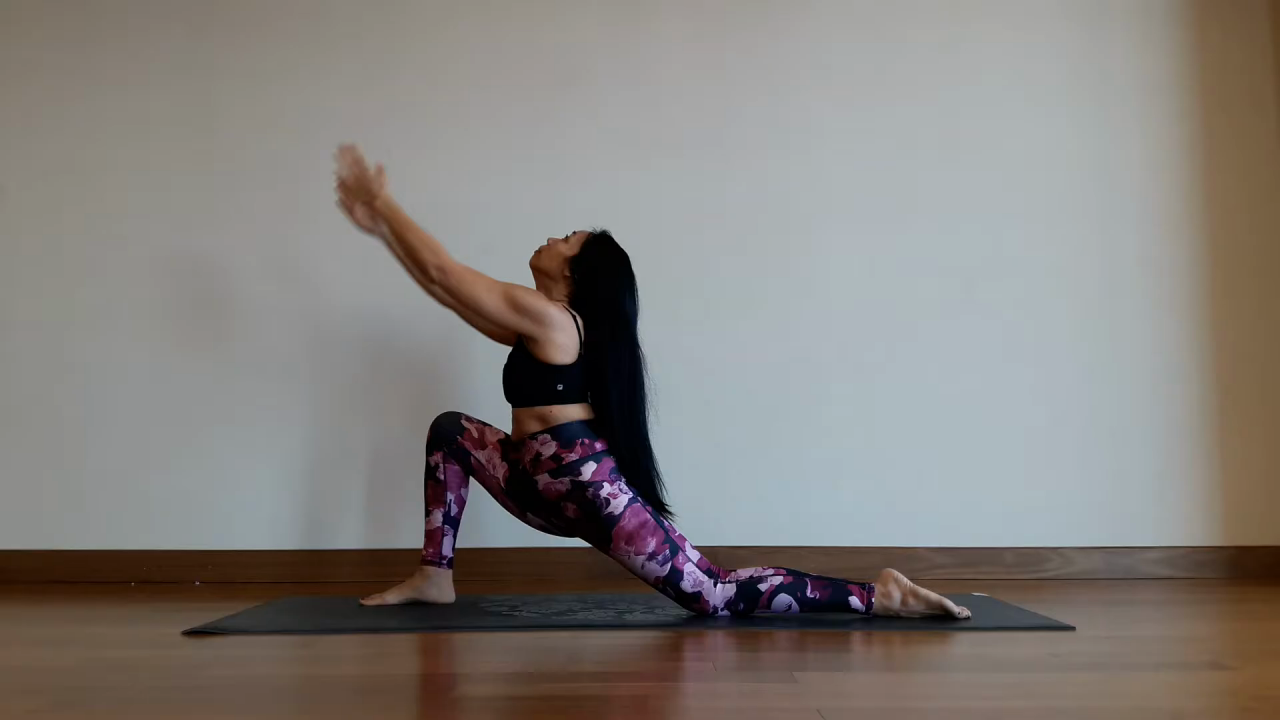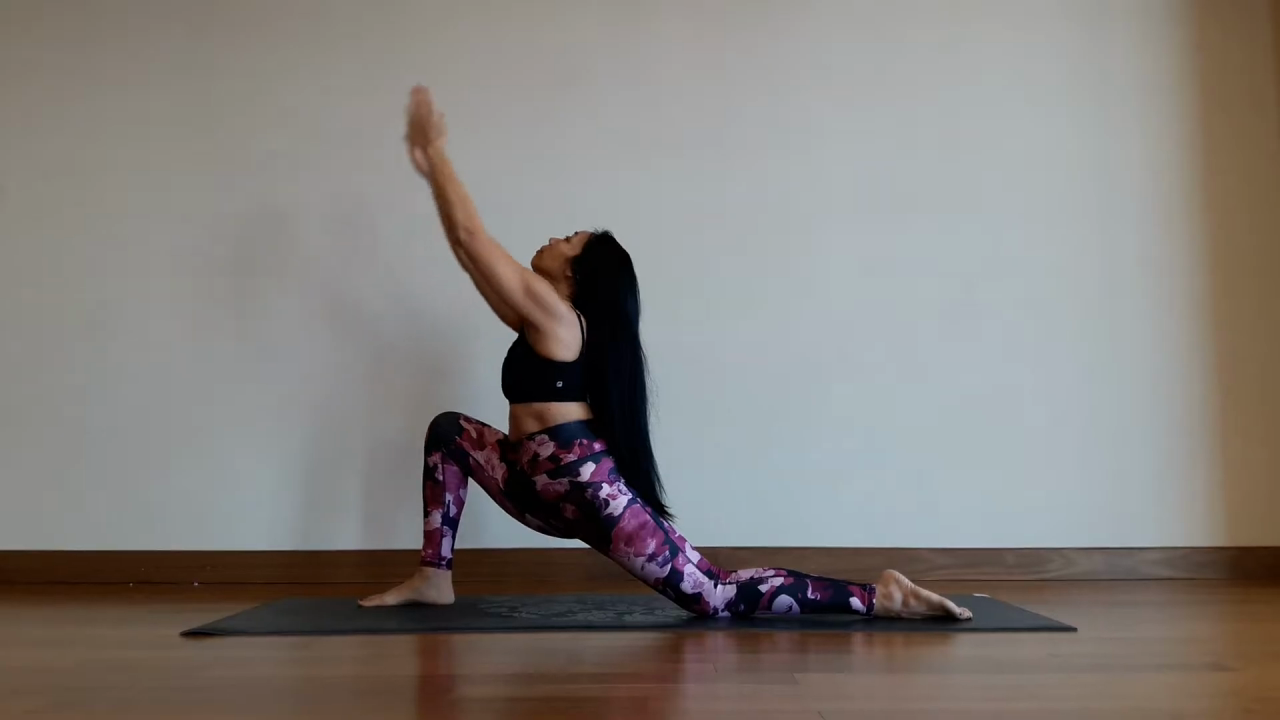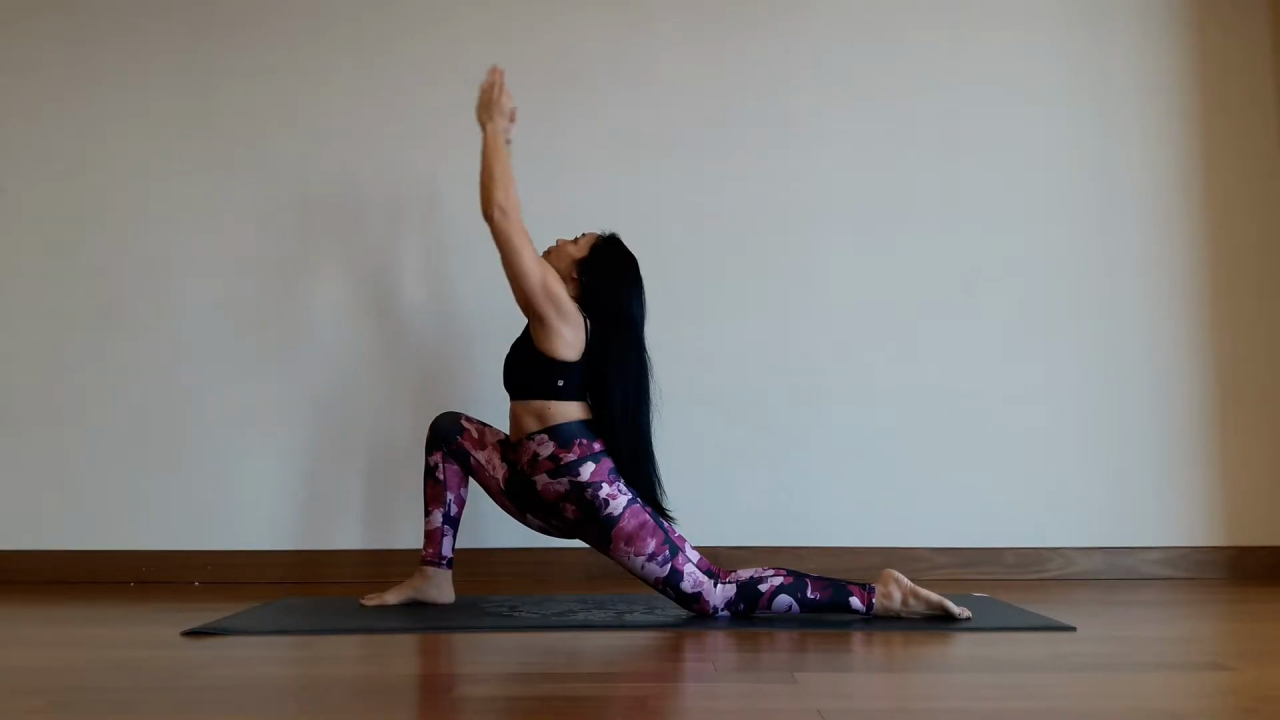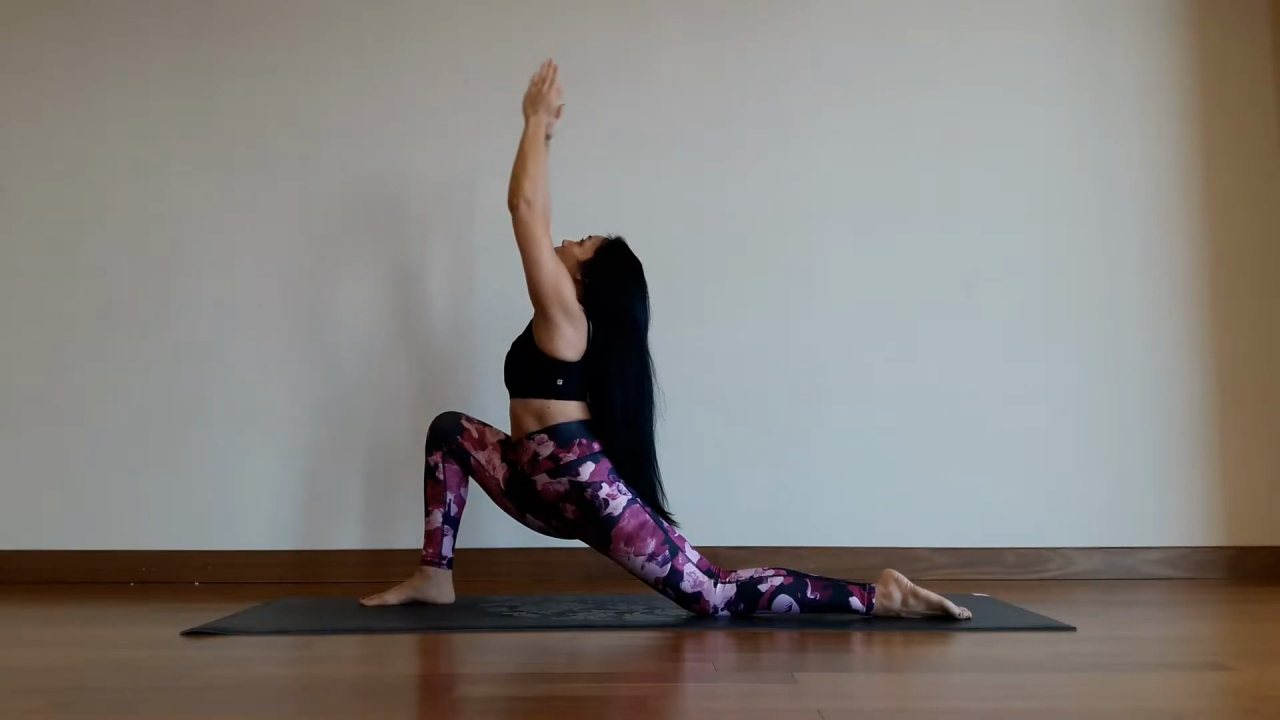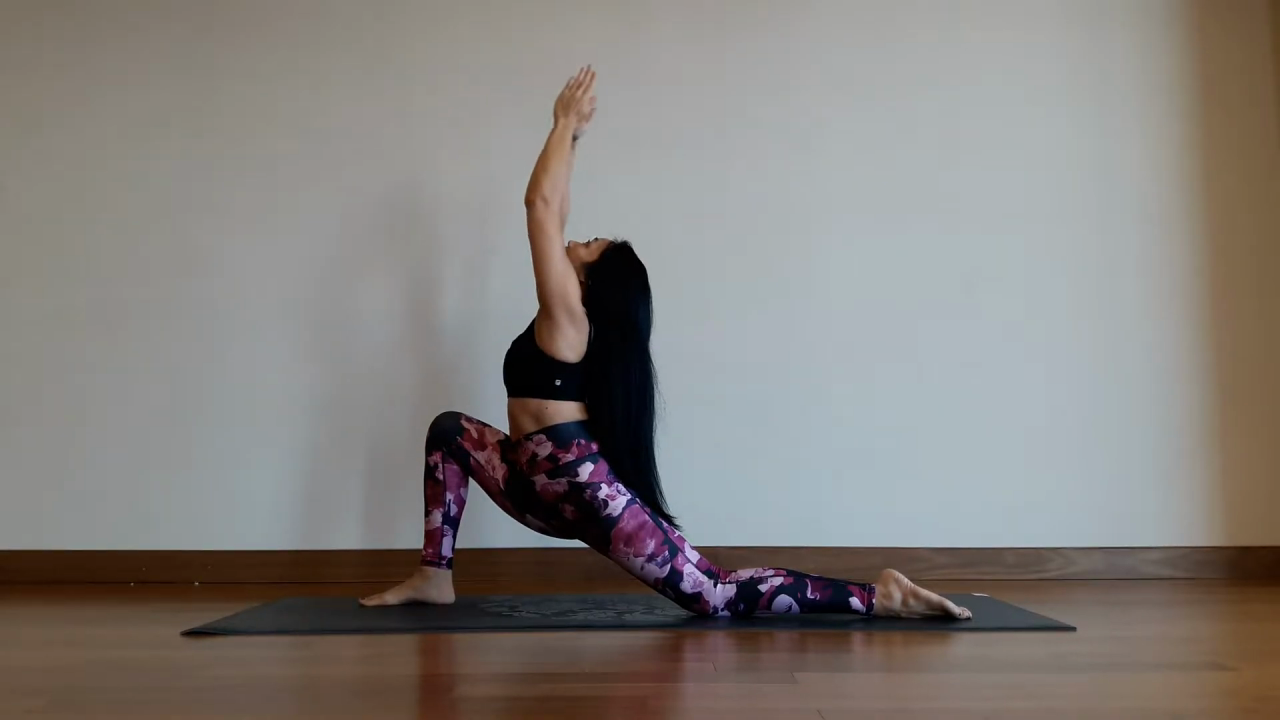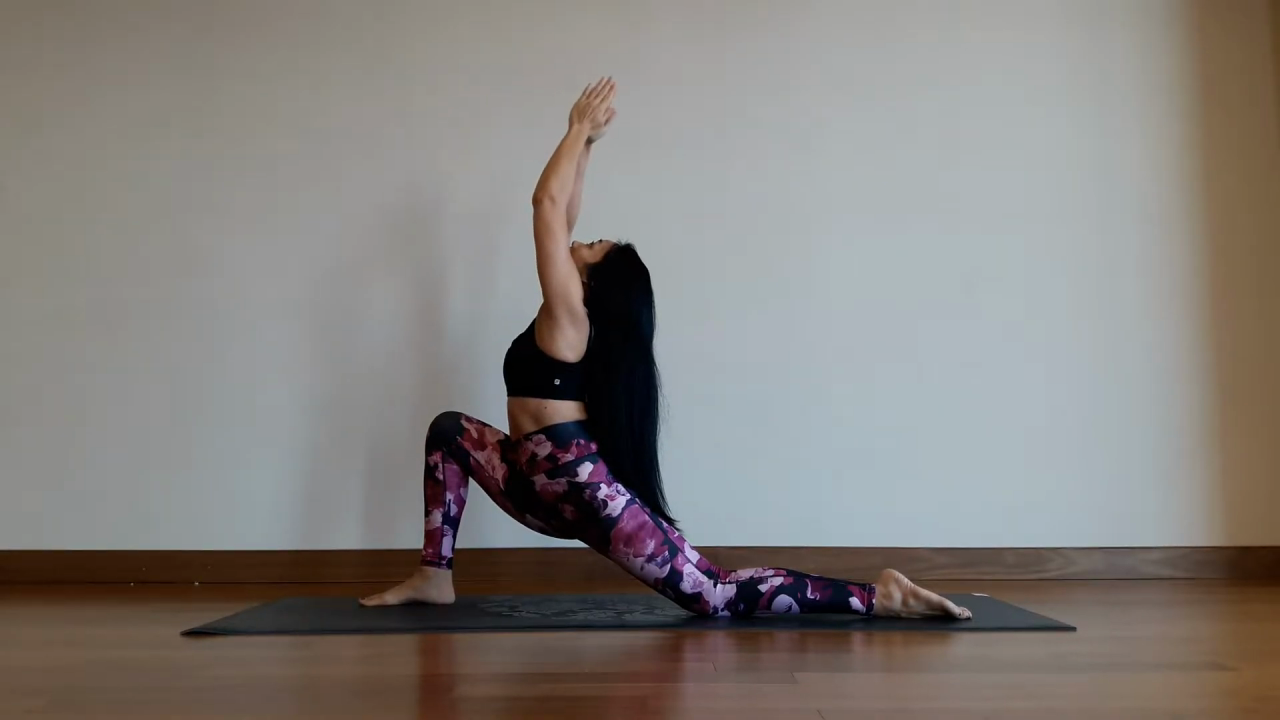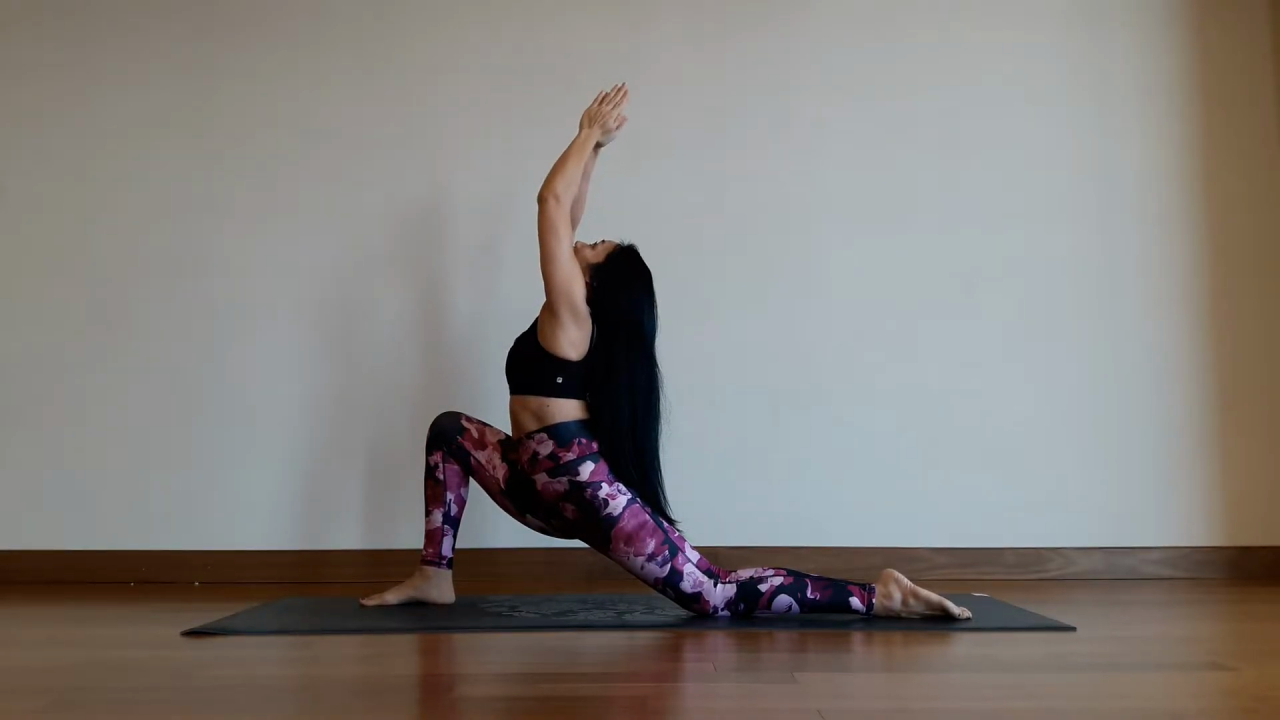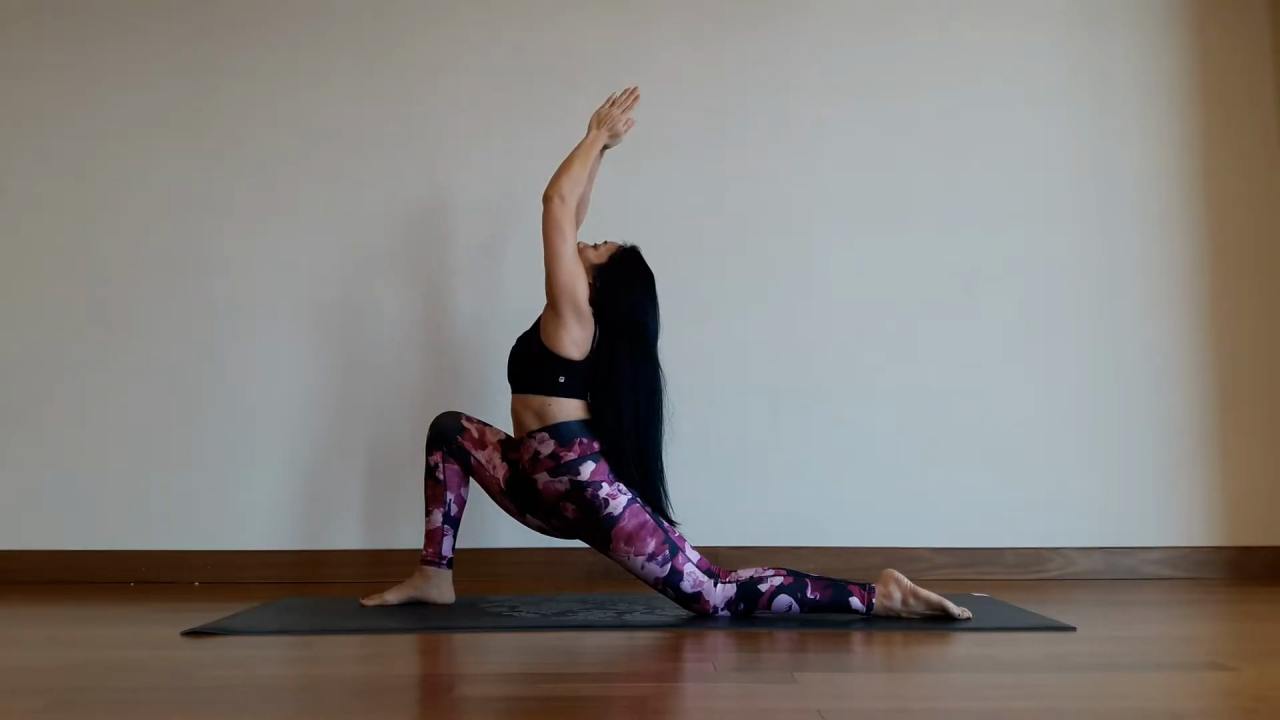
dt=0.3s
person 1, frame 1
left shoulder: (545, 315)
right shoulder: (535, 324)
left elbow: (441, 270)
right elbow: (446, 284)
left wrist: (380, 200)
right wrist: (383, 226)
left hip: (587, 484)
right hip: (555, 485)
left knee: (713, 593)
right knee: (450, 430)
left ankle: (879, 595)
right ankle: (433, 578)
person 1, frame 2
left shoulder: (550, 310)
right shoulder: (540, 319)
left elbow: (471, 236)
right elbow: (472, 253)
left wrist: (436, 152)
right wrist: (432, 171)
left hip: (585, 485)
right hip: (552, 485)
left knee: (713, 595)
right knee: (448, 431)
left ankle: (879, 597)
right ankle: (434, 578)
person 1, frame 3
left shoulder: (558, 310)
right shoulder: (558, 316)
left elbow: (500, 213)
right elbow: (508, 221)
left wrist: (493, 129)
right wrist: (498, 134)
left hip: (582, 482)
right hip: (551, 484)
left knee: (714, 594)
right knee: (449, 430)
left ankle: (879, 596)
right ankle: (434, 577)
person 1, frame 4
left shoulder: (563, 311)
right shoulder: (566, 317)
left elbow: (523, 206)
right elbow: (532, 214)
left wrist: (537, 123)
right wrist: (541, 132)
left hip: (583, 484)
right hip: (550, 485)
left knee: (712, 594)
right knee: (449, 430)
left ankle: (878, 596)
right ankle: (435, 577)
person 1, frame 5
left shoulder: (567, 313)
right shoulder: (569, 319)
left elbow: (539, 204)
right elbow: (552, 217)
left wrist: (564, 125)
right wrist: (571, 135)
left hip: (581, 484)
right hip: (551, 486)
left knee: (713, 594)
right knee: (450, 431)
left ankle: (880, 597)
right ankle: (435, 576)
person 1, frame 6
left shoulder: (568, 311)
right shoulder: (571, 318)
left elbow: (546, 204)
right elbow: (560, 217)
left wrist: (579, 132)
right wrist: (584, 141)
left hip: (582, 485)
right hip: (549, 487)
left knee: (712, 592)
right knee: (449, 430)
left ankle: (879, 597)
right ankle: (434, 576)
person 1, frame 7
left shoulder: (570, 311)
right shoulder: (572, 318)
left elbow: (551, 202)
right elbow: (564, 217)
left wrist: (590, 135)
right wrist: (593, 142)
left hip: (582, 484)
right hip: (548, 487)
left knee: (711, 594)
right knee: (449, 431)
left ankle: (879, 597)
right ankle: (434, 576)
person 1, frame 8
left shoulder: (572, 311)
right shoulder: (574, 318)
left elbow: (556, 202)
right elbow: (567, 216)
left wrist: (598, 137)
right wrist: (599, 142)
left hip: (583, 484)
right hip: (549, 486)
left knee: (711, 593)
right knee: (449, 430)
left ankle: (878, 597)
right ankle: (435, 575)
